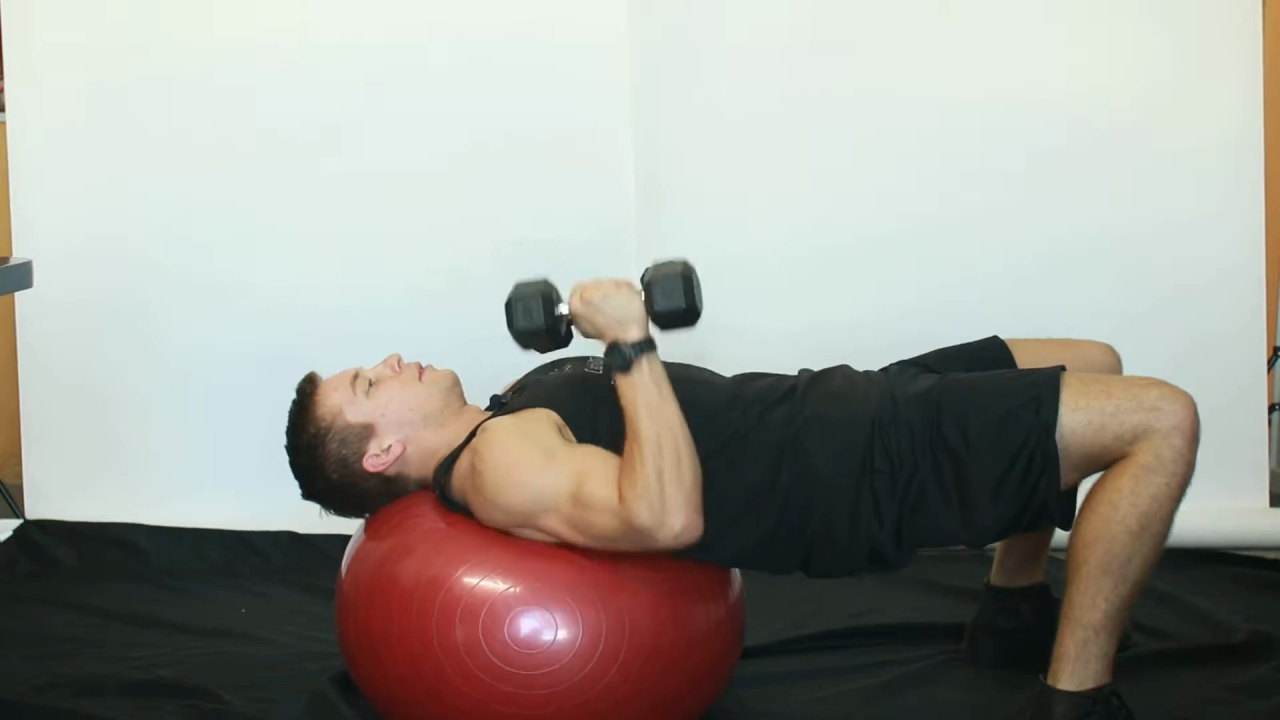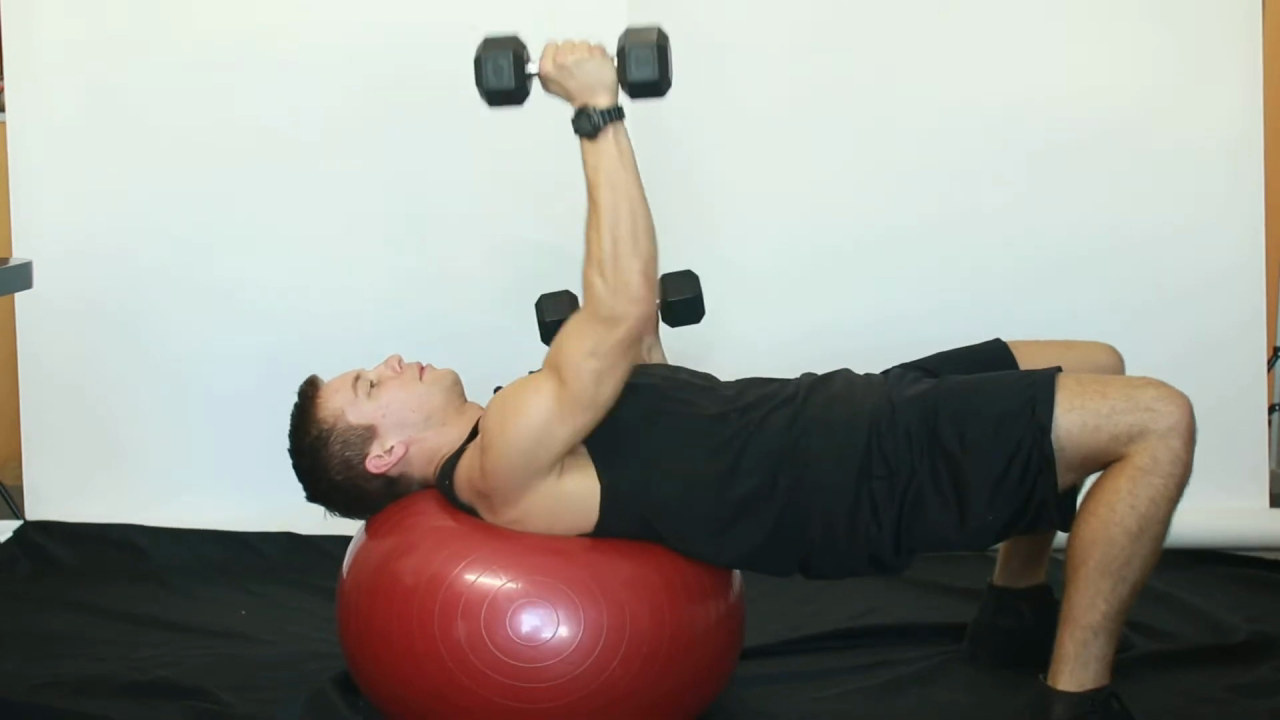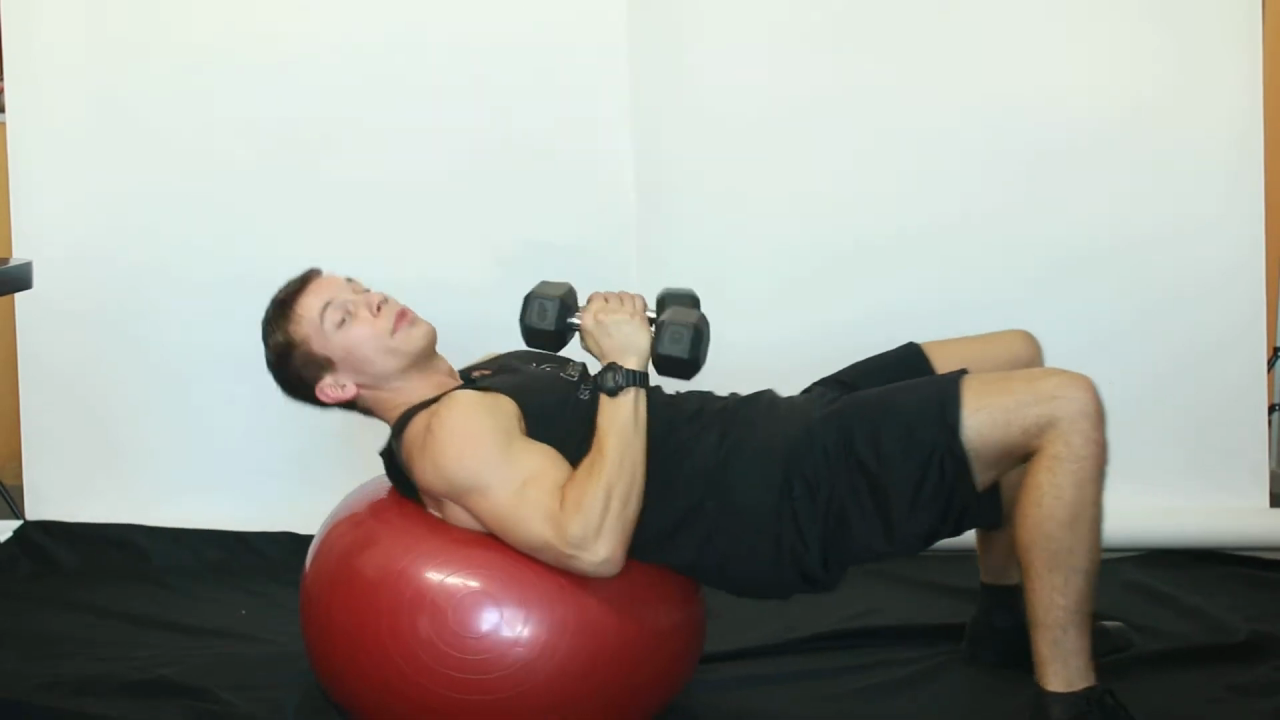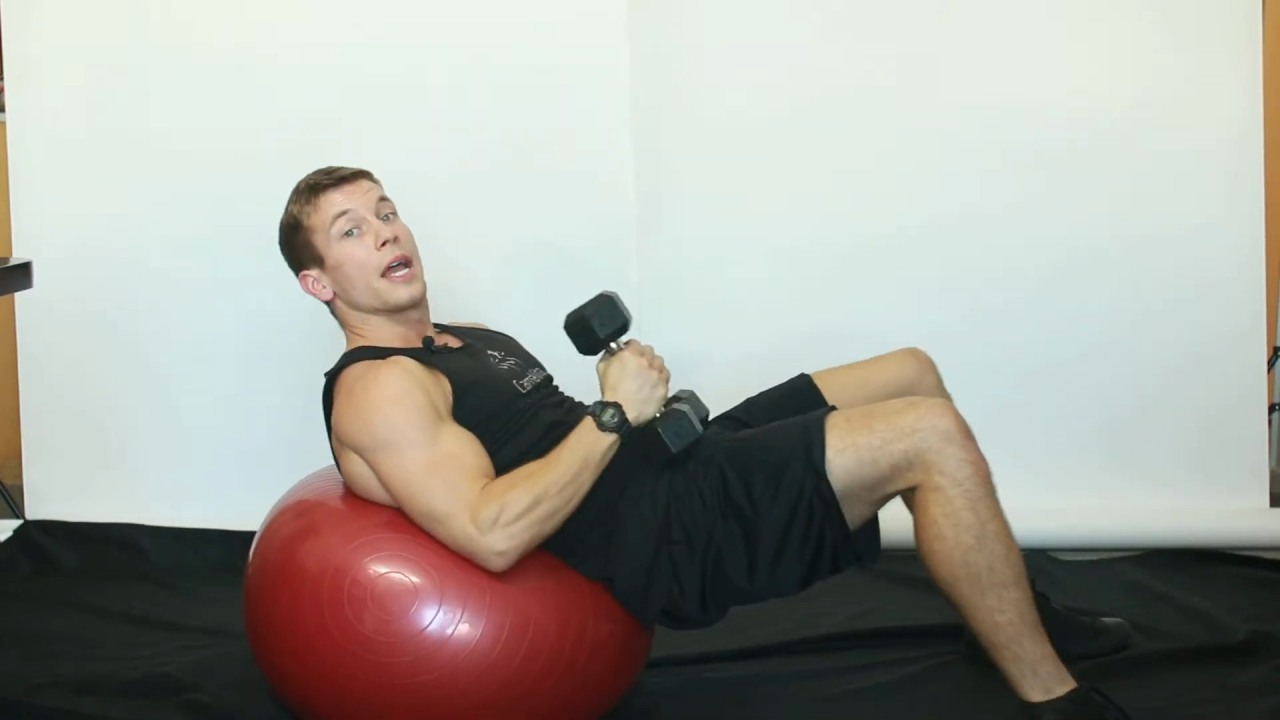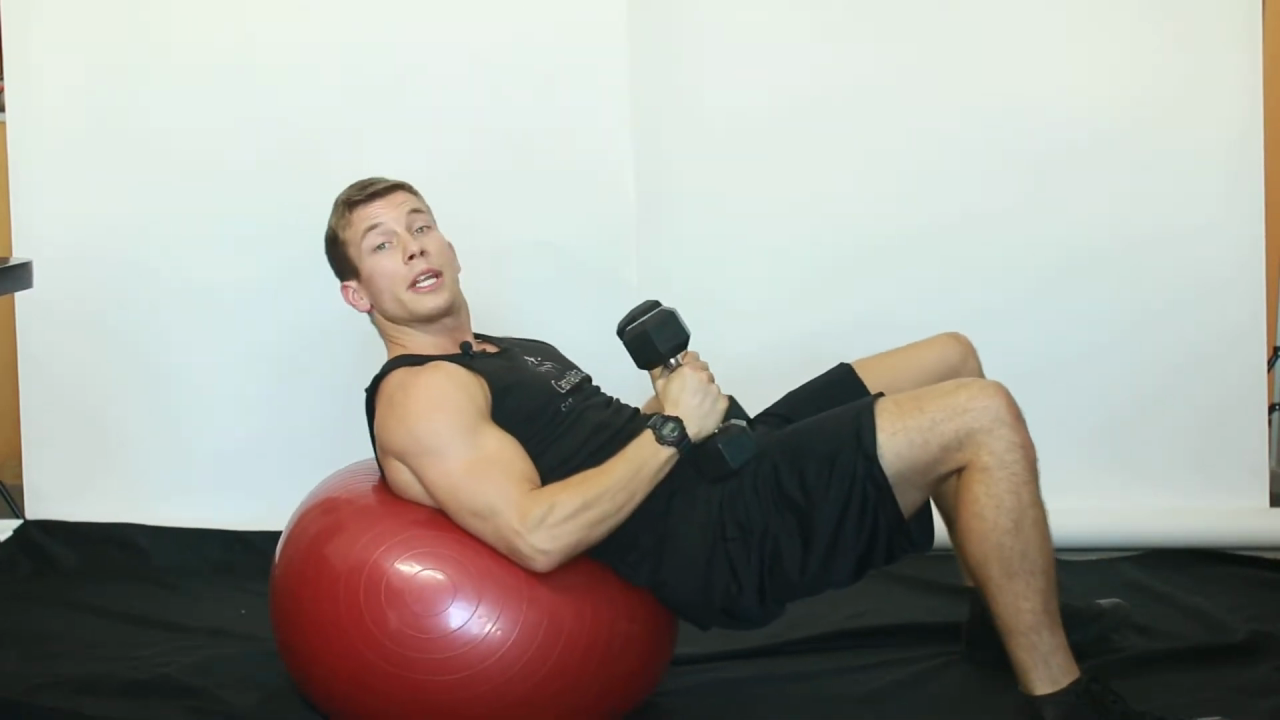
dt=1s
person 1, frame 1
left shoulder: (501, 428)
right shoulder: (496, 466)
right elbow: (670, 516)
left wrist: (628, 348)
right wrist: (631, 343)
left hip: (843, 413)
right hip: (853, 477)
left knee: (1091, 362)
right knee: (1160, 419)
left ankle: (1016, 613)
person 1, frame 2
left shoulder: (511, 430)
right shoulder: (503, 464)
right elbow: (626, 310)
left wrist: (625, 340)
right wrist: (599, 110)
left hip: (842, 424)
right hip: (854, 477)
left knee: (1097, 366)
right knee: (1156, 420)
left ankle: (1017, 614)
person 1, frame 3
left shoulder: (478, 379)
right shoulder: (443, 436)
right elbow: (592, 542)
left wrist: (621, 345)
right wrist: (624, 372)
left hip: (764, 439)
right hip: (774, 504)
left knee: (1010, 357)
right knee: (1063, 404)
left ankle: (1010, 614)
person 1, frame 4
left shoulder: (461, 342)
right shoulder: (377, 390)
right elbow: (494, 533)
left wrist: (626, 391)
right wrist: (614, 415)
left hip: (677, 476)
right hip: (667, 534)
left knee: (910, 374)
right knee: (932, 434)
left ankle: (1013, 608)
person 1, frame 5
left shoulder: (496, 353)
right shoulder: (420, 395)
right elbow: (540, 535)
left wrist: (668, 402)
right wrist: (672, 431)
left hip: (723, 474)
right hip: (718, 535)
left knee: (951, 359)
right knee: (984, 419)
left ankle: (1006, 613)
